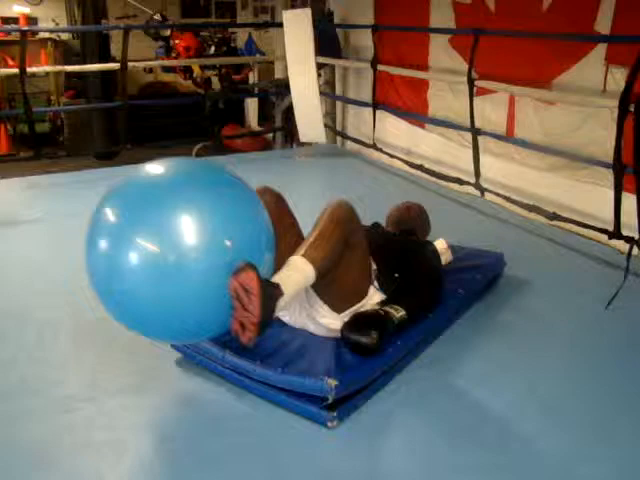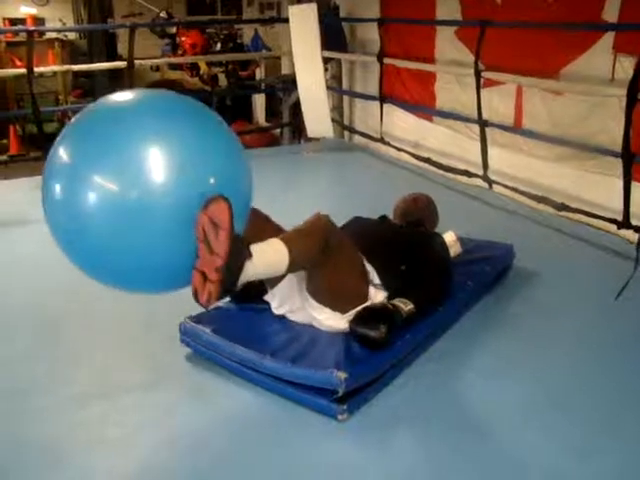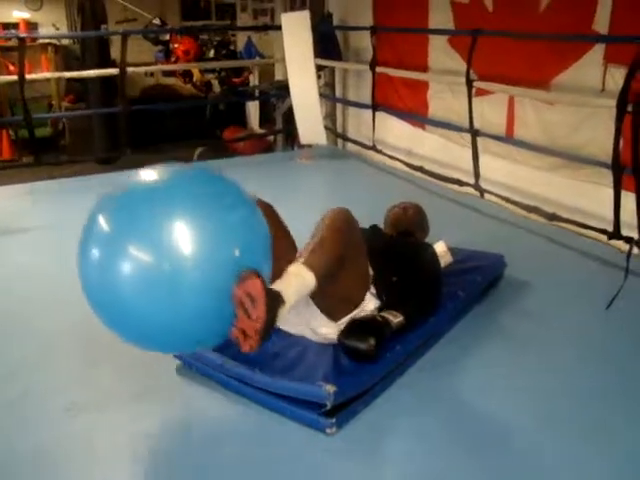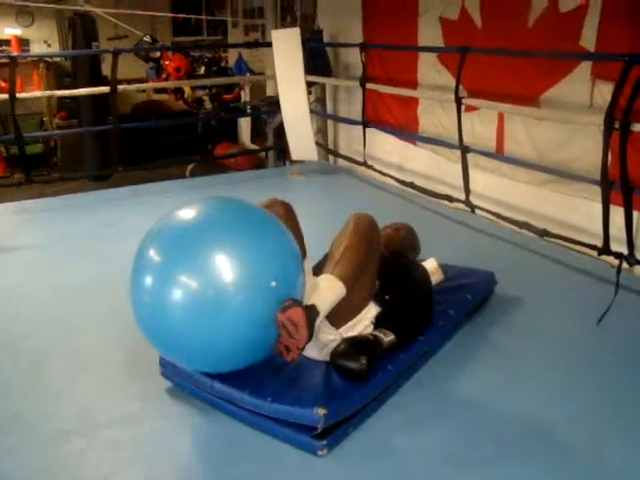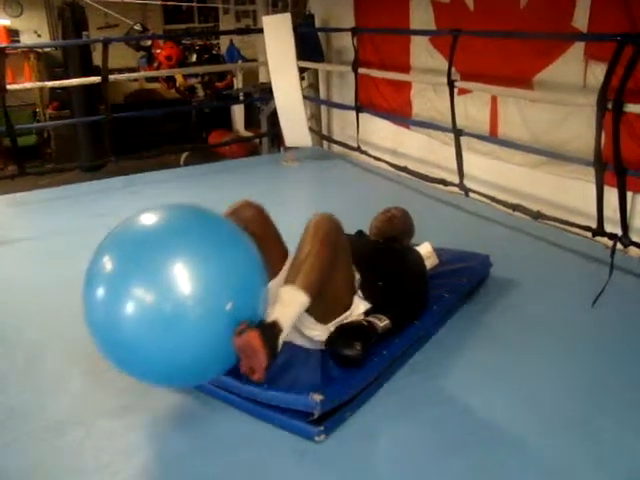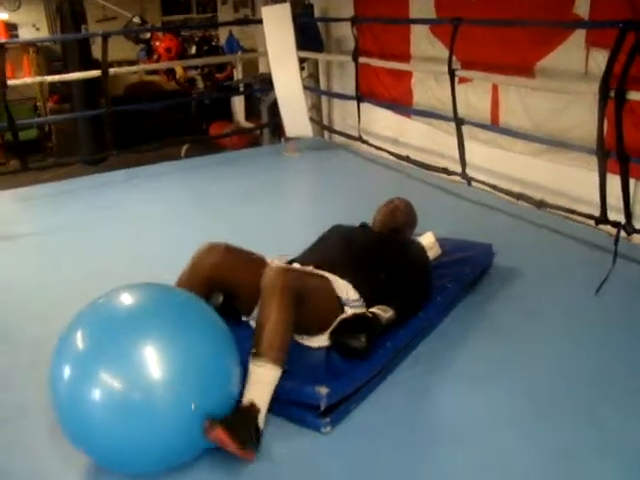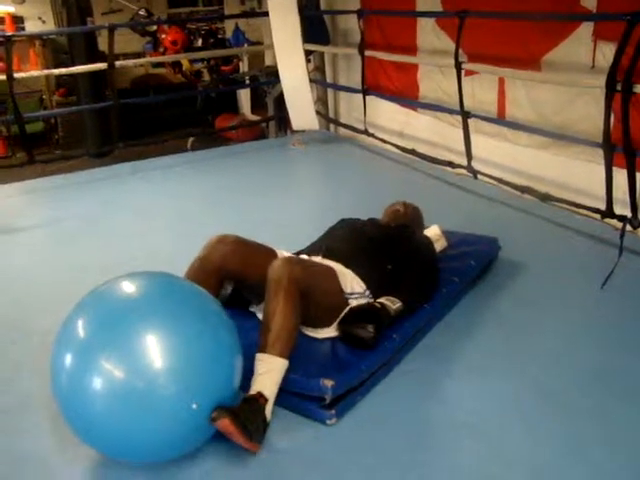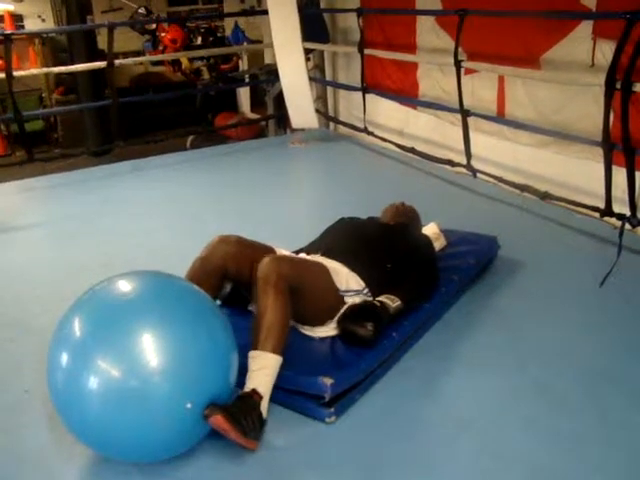
dt=0.4s
person 1, frame 1
left shoulder: (421, 251)
right shoulder: (362, 231)
left elbow: (427, 295)
left wrist: (387, 316)
left hip: (342, 308)
left knee: (341, 212)
right knee: (266, 198)
left ankle: (269, 294)
person 1, frame 2
left shoulder: (429, 244)
right shoulder: (363, 223)
left elbow: (435, 288)
left wrist: (395, 311)
left hip: (346, 301)
right hip: (299, 284)
left knee: (321, 226)
right knee: (245, 217)
left ankle: (238, 265)
person 1, frame 3
left shoulder: (419, 252)
right shoulder: (362, 234)
left elbow: (427, 299)
right elbow: (303, 261)
left wrist: (387, 322)
left hip: (341, 315)
right hip: (296, 302)
left knee: (340, 220)
right knee: (256, 209)
left ankle: (272, 303)
person 1, frame 4
left shoulder: (413, 272)
right shoulder: (351, 255)
left elbow: (419, 318)
left wrist: (376, 342)
left hip: (341, 328)
left knee: (362, 224)
right knee: (277, 209)
left ankle: (309, 316)
person 1, frame 5
left shoulder: (407, 259)
right shoulder: (349, 239)
left elbow: (412, 304)
left wrist: (372, 327)
left hip: (332, 314)
left knee: (324, 226)
right knee: (247, 212)
left ankle: (272, 333)
person 1, frame 6
left shoulder: (409, 251)
right shoulder: (342, 231)
left elbow: (414, 295)
left wrist: (374, 319)
right wrist: (235, 290)
left hip: (340, 296)
right hip: (291, 286)
left knee: (280, 279)
right knee: (213, 256)
left ankle: (251, 418)
person 1, frame 7
left shoulder: (417, 245)
right shoulder: (349, 224)
left elbow: (422, 285)
left wrist: (383, 309)
right wrist: (243, 282)
left hip: (347, 285)
right hip: (301, 268)
left knee: (286, 271)
right knee: (223, 248)
left ankle: (259, 408)
person 1, frame 8
left shoulder: (415, 244)
right shoulder: (349, 223)
left elbow: (422, 282)
left wrist: (383, 308)
right wrist: (244, 282)
left hip: (345, 283)
right hip: (299, 268)
left knee: (275, 269)
right knee: (225, 248)
left ankle: (254, 406)
